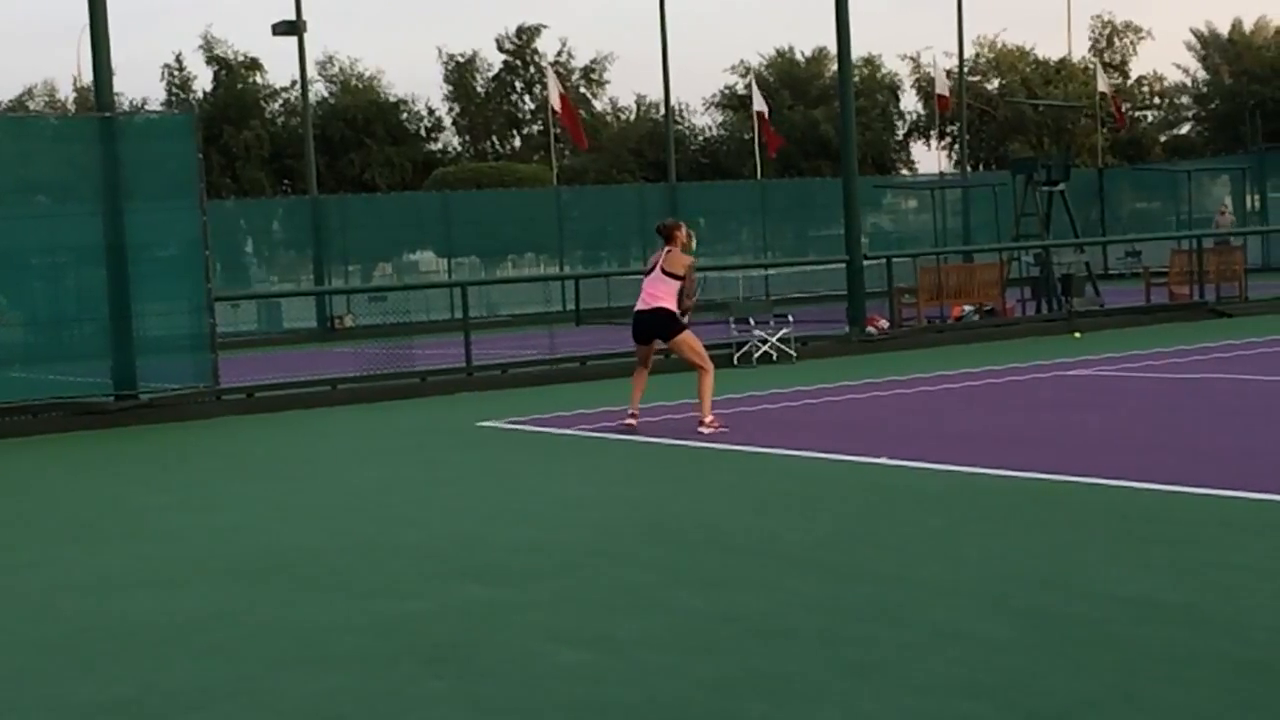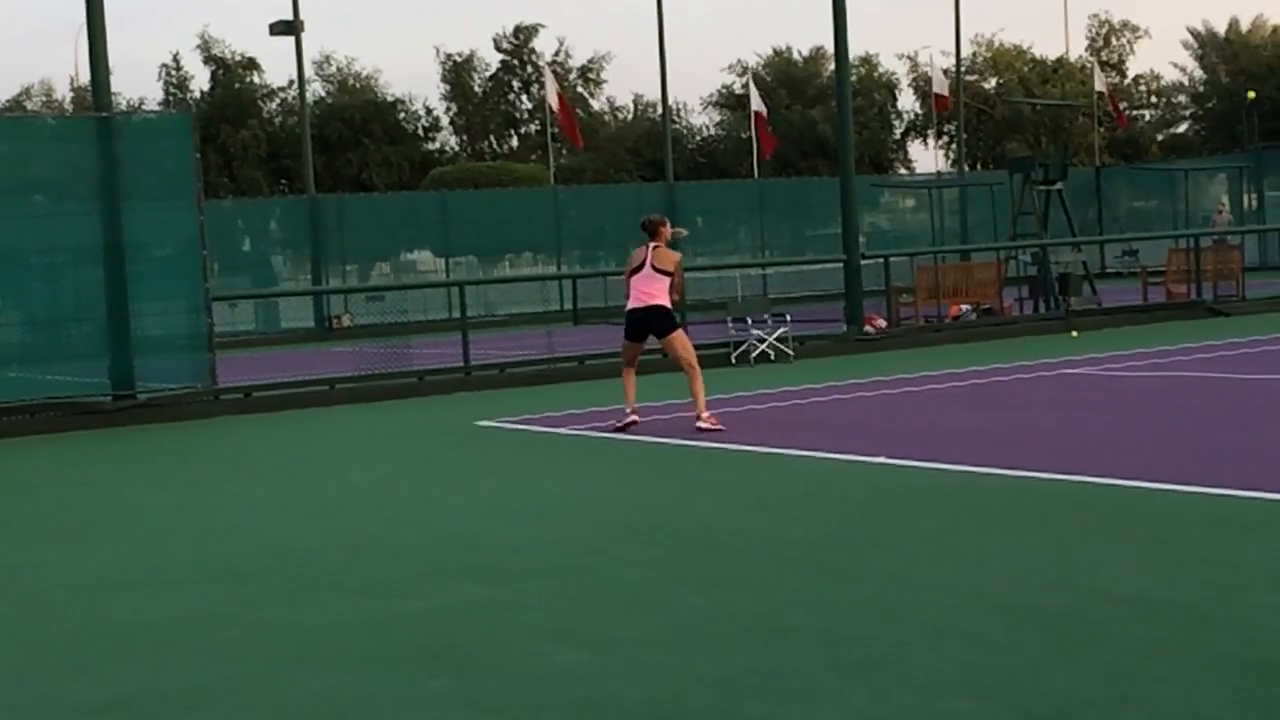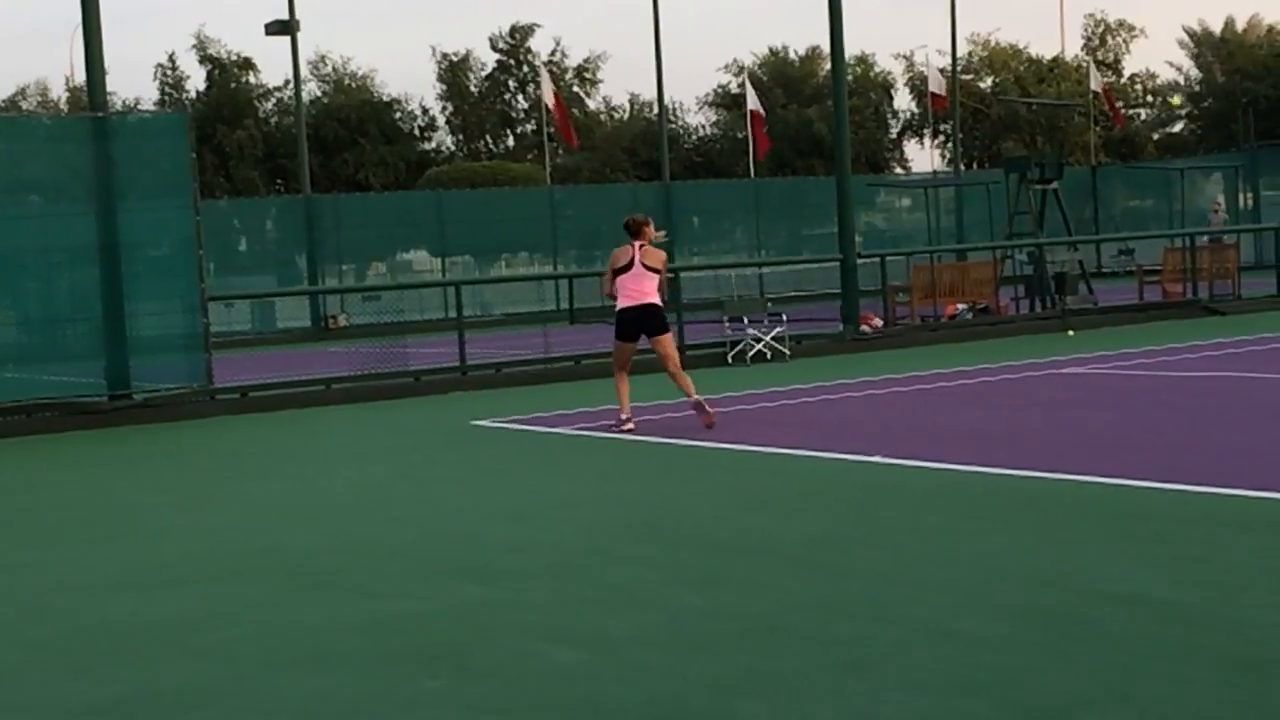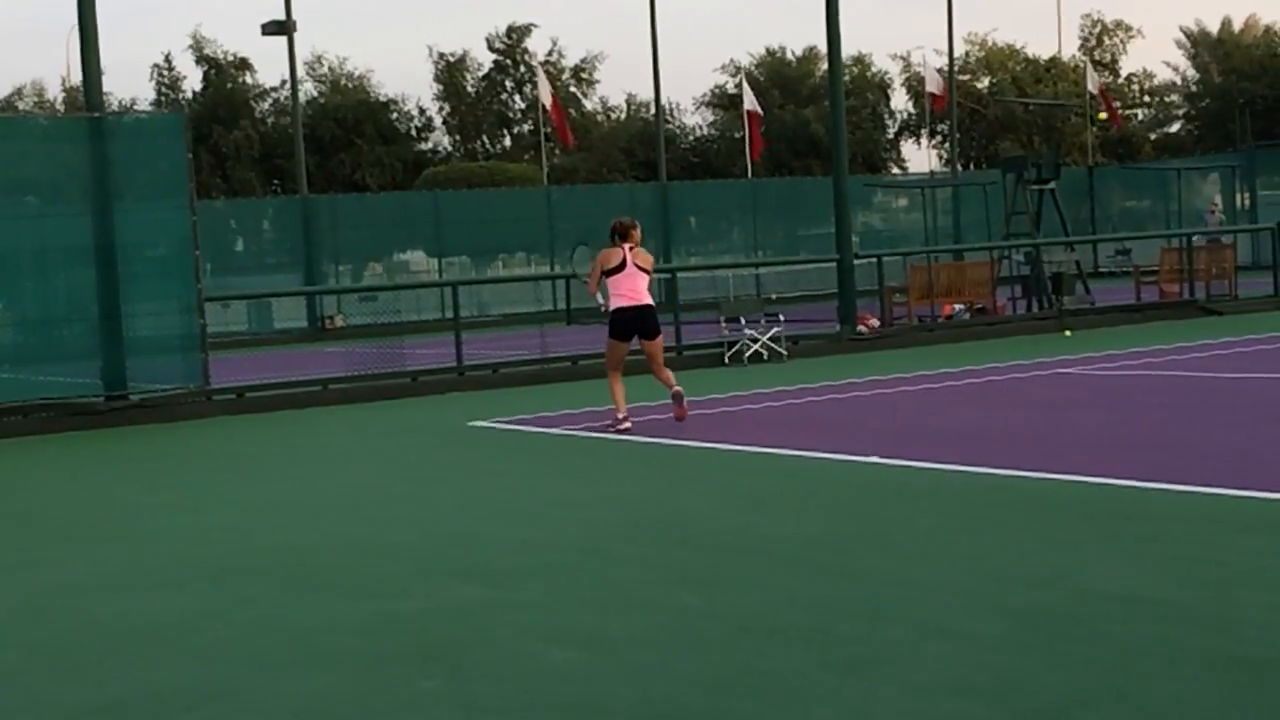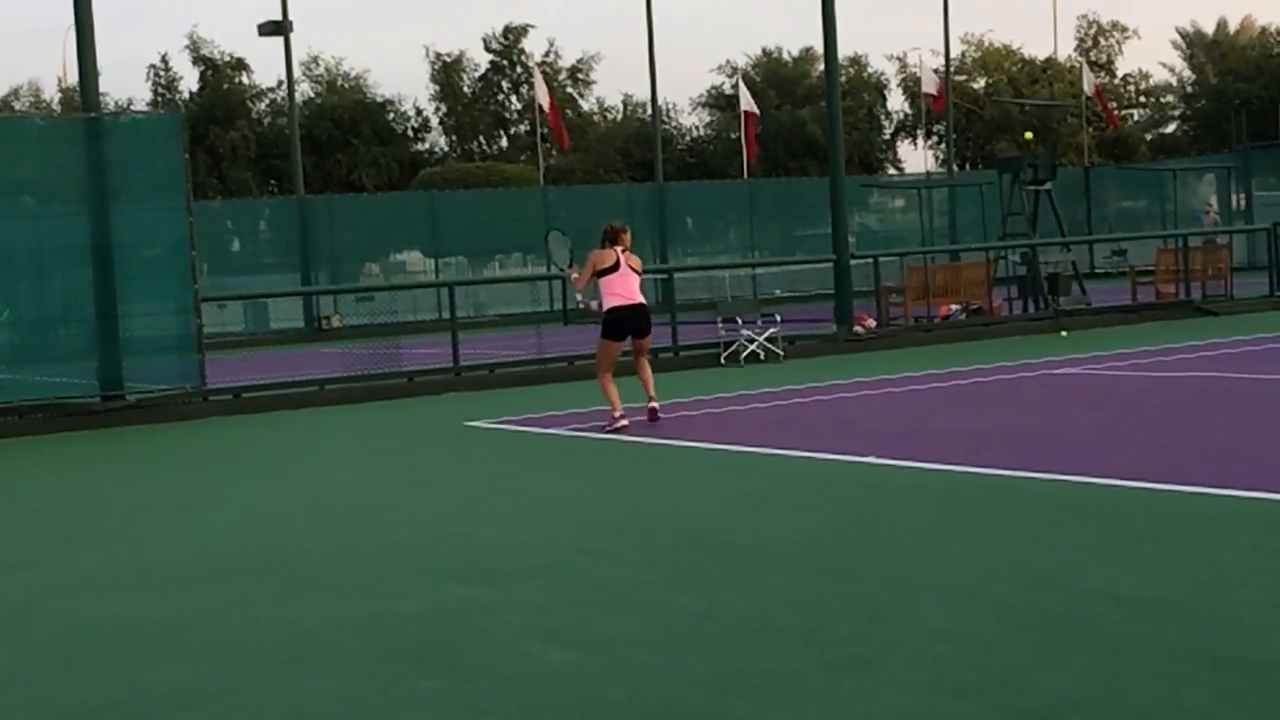
dt=0.3s
person 1, frame 1
left shoulder: (654, 258)
right shoulder: (686, 261)
right elbow: (686, 301)
right wrist: (683, 314)
left hip: (641, 318)
right hip: (665, 318)
left knee: (643, 366)
right knee: (705, 367)
left ankle: (632, 413)
right ankle: (706, 419)
person 1, frame 2
left shoulder: (635, 254)
right shoulder: (673, 257)
right elbow: (675, 295)
left hip: (634, 316)
right hip: (660, 315)
left knee: (628, 366)
right knee: (692, 367)
left ankle: (630, 411)
right ankle: (703, 415)
person 1, frame 3
left shoulder: (617, 253)
right shoulder: (660, 255)
left elbow: (607, 291)
left hip: (626, 316)
right hip: (653, 313)
left knee: (620, 371)
right knee: (674, 369)
left ankle: (625, 417)
right ankle: (694, 398)
person 1, frame 4
left shoulder: (605, 255)
right shoulder: (647, 258)
left elbow: (591, 290)
left hip: (620, 316)
right hip: (646, 312)
left knee: (613, 372)
right knee: (658, 367)
left ankle: (621, 416)
right ankle: (675, 388)
person 1, frame 5
left shoulder: (597, 255)
right shoulder: (636, 261)
left elbow: (579, 287)
left wrist: (573, 275)
left hip: (616, 316)
right hip: (640, 312)
left knee: (604, 373)
right knee: (641, 358)
left ankle: (618, 414)
right ankle: (652, 399)
